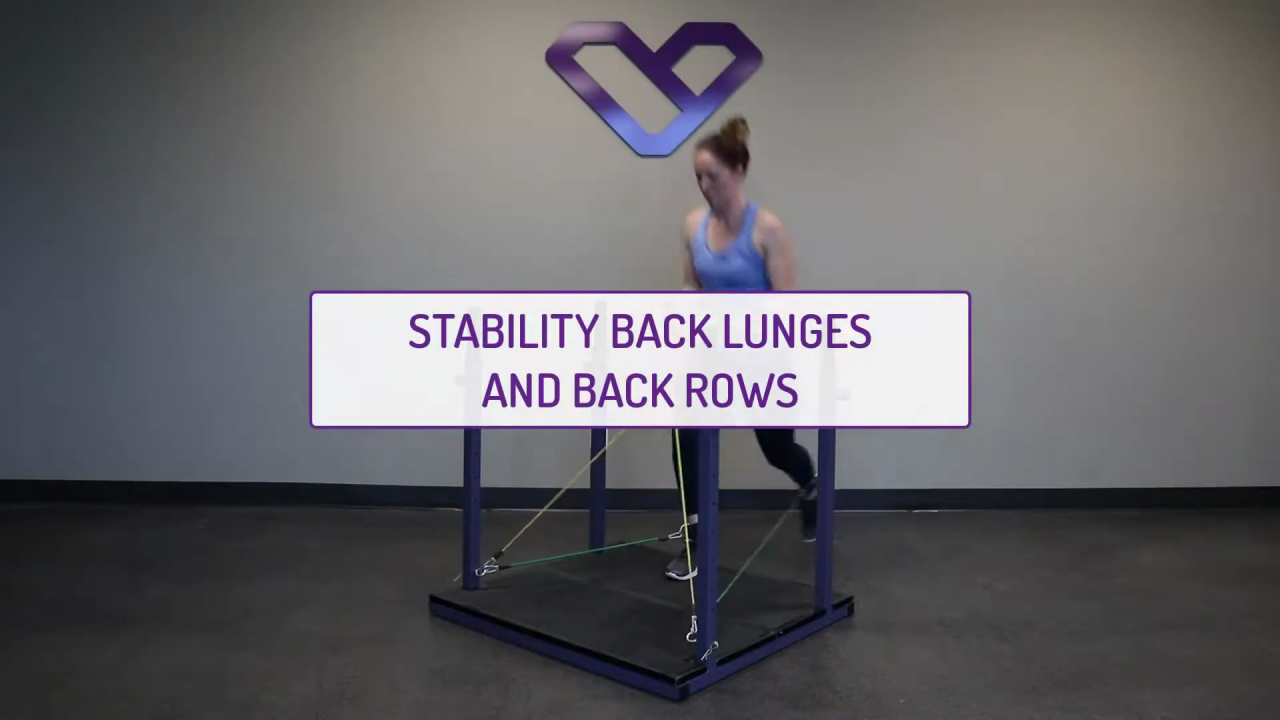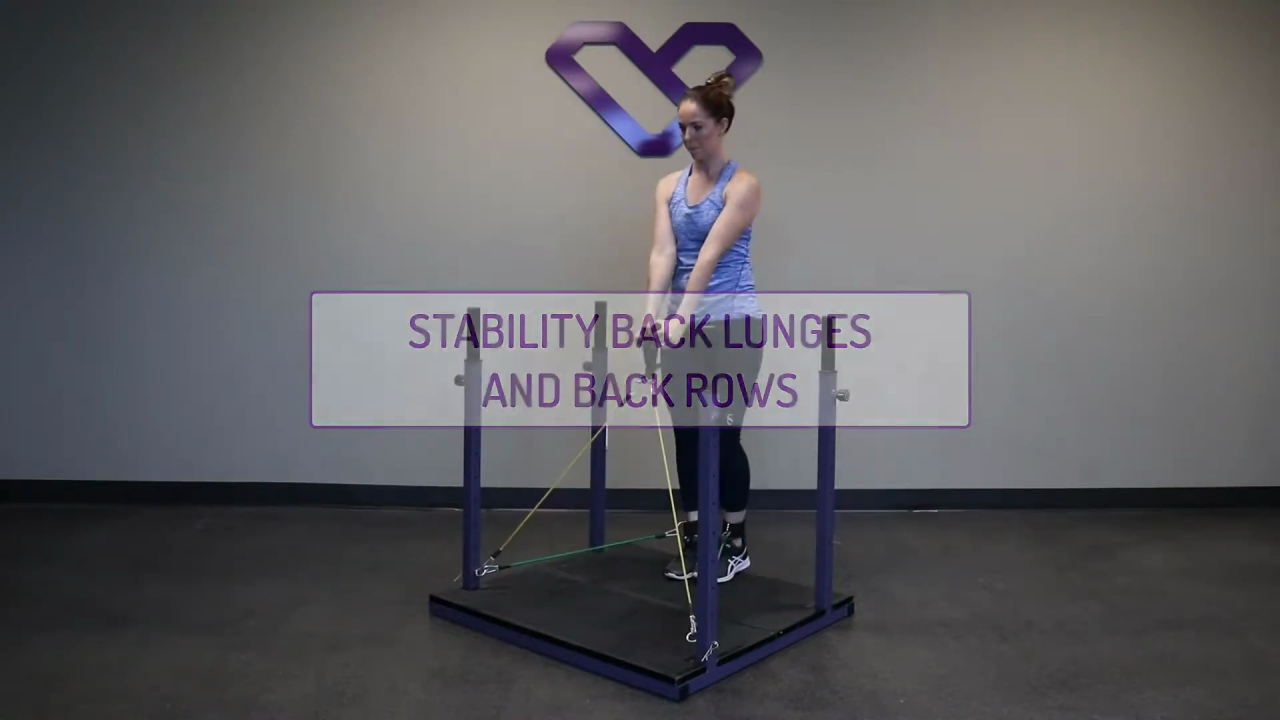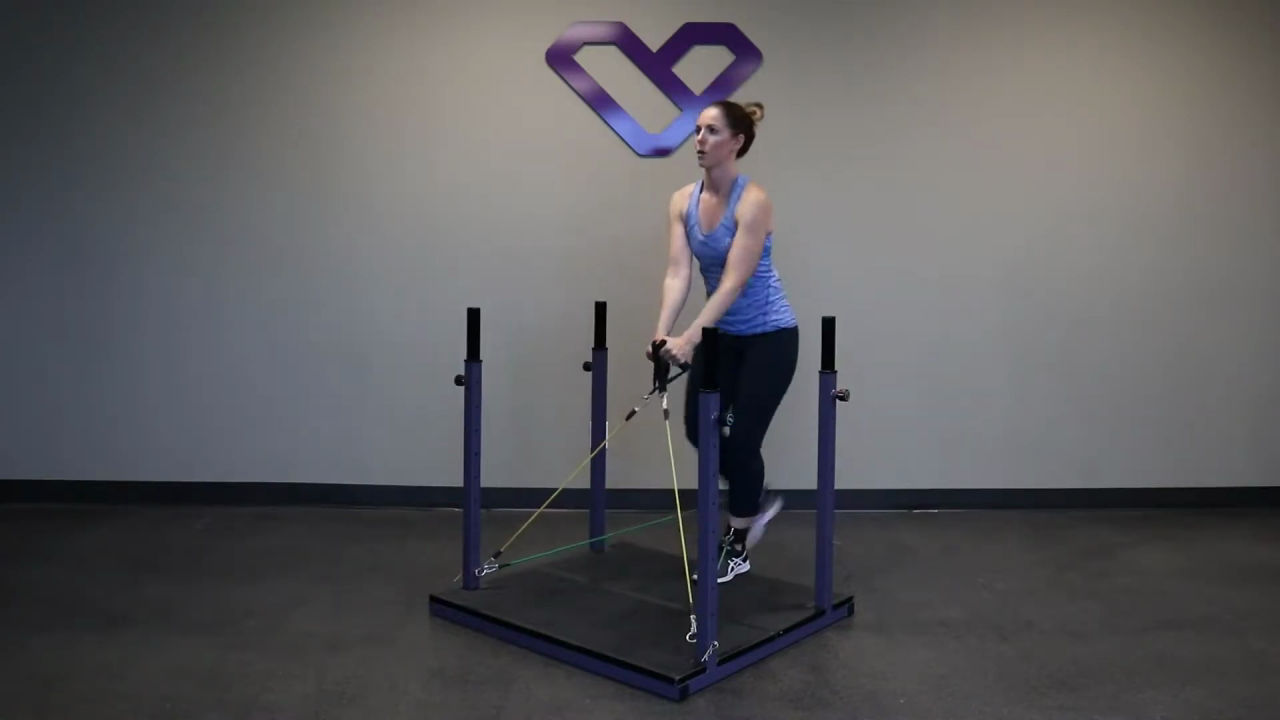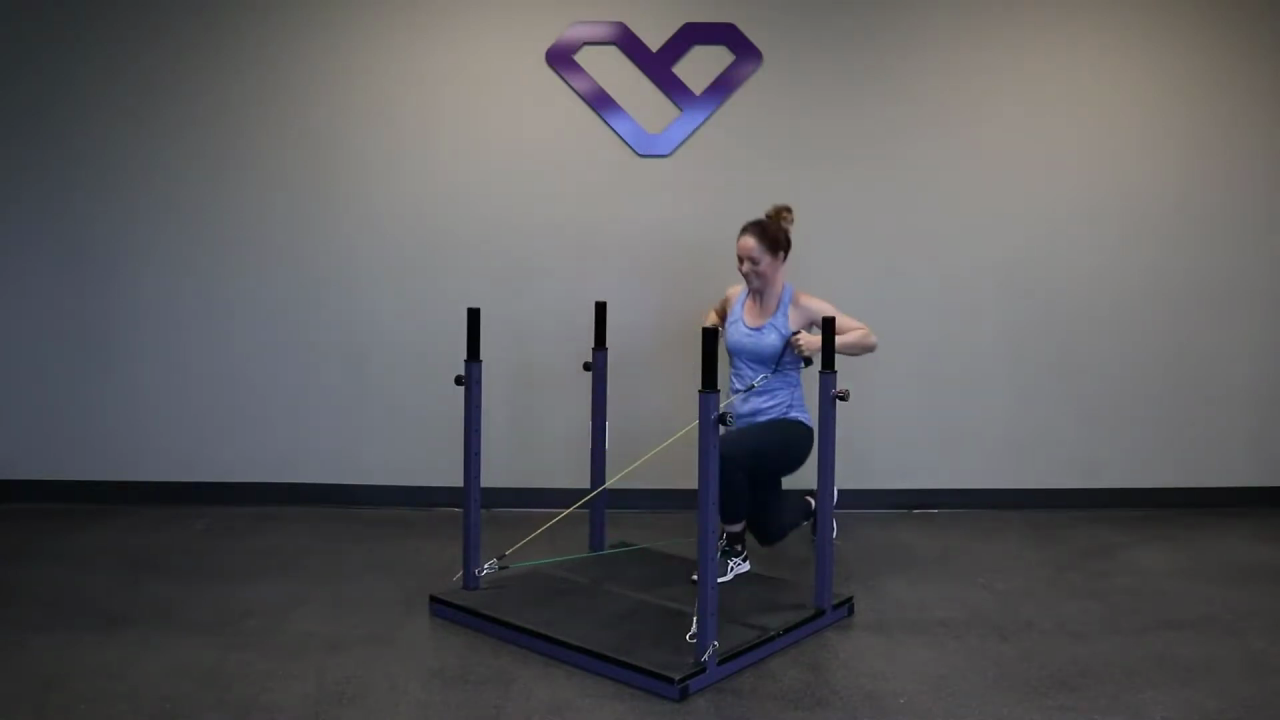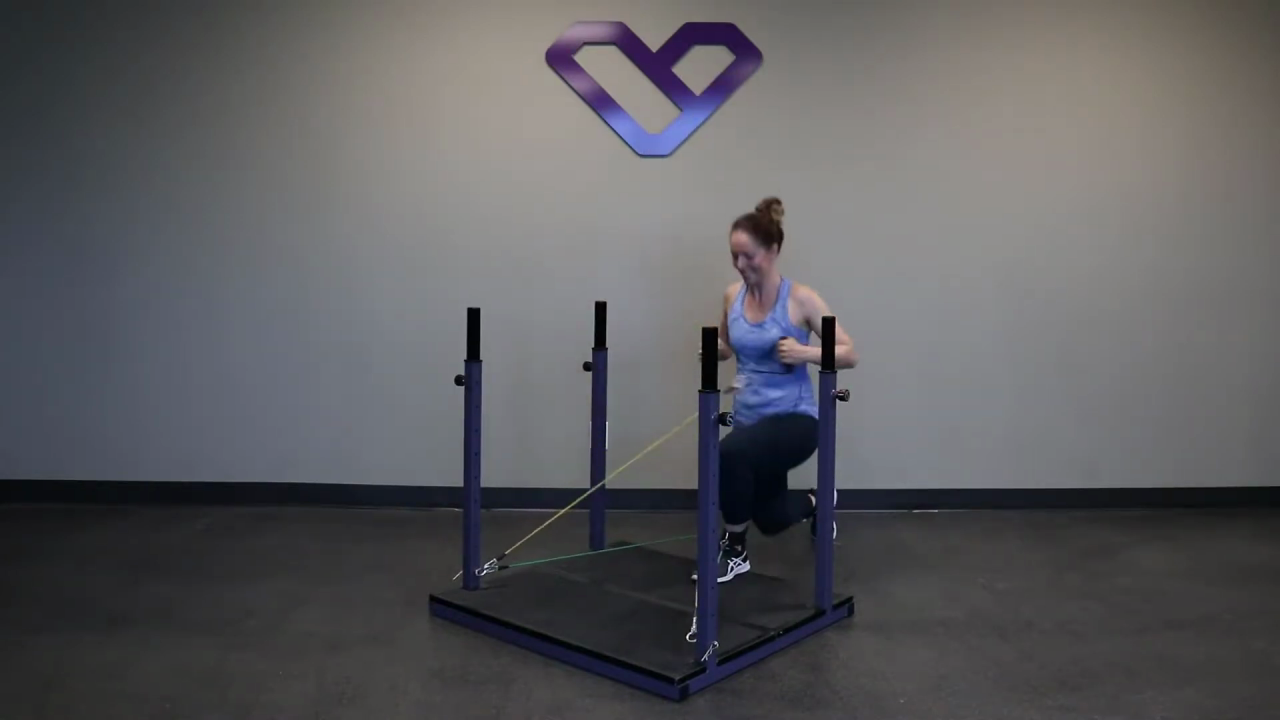
dt=0.7s
person 1, frame 1
left shoulder: (766, 227)
right shoulder: (693, 225)
right elbow: (692, 290)
left knee: (778, 449)
right knee: (684, 432)
left ankle: (811, 491)
right ankle: (695, 539)
person 1, frame 2
left shoulder: (743, 185)
right shoulder: (669, 186)
left elbow: (711, 256)
right elbow: (663, 253)
left wrist: (682, 319)
right wrist: (653, 314)
left hip: (732, 325)
right hip: (682, 326)
left knee: (723, 435)
right knee: (686, 434)
left ankle: (736, 543)
right ankle: (691, 538)
person 1, frame 3
left shoulder: (753, 201)
right shoulder: (682, 200)
left elbow: (734, 283)
right elbow: (677, 273)
left wrist: (690, 337)
right wrist: (662, 330)
left hip: (768, 334)
right hip: (722, 334)
left knee: (741, 440)
right knee: (699, 428)
left ankle: (736, 546)
right ankle: (756, 502)
person 1, frame 4
left shoulder: (801, 306)
right shoulder: (733, 297)
left elbow: (869, 339)
right elbow: (716, 315)
left wrist: (822, 343)
right wrist: (711, 331)
left hip: (787, 428)
right hip: (747, 429)
left knee: (725, 453)
right knee: (769, 528)
left ankle: (733, 552)
right ankle: (815, 503)
person 1, frame 5
left shoulder: (800, 298)
right shoulder: (732, 296)
left elbow: (849, 355)
right elbow: (727, 346)
left wrist: (806, 353)
right wrist: (714, 351)
left hip: (795, 419)
right hip: (750, 419)
left knee: (731, 453)
right knee: (771, 520)
left ankle: (734, 551)
right ankle: (816, 503)
